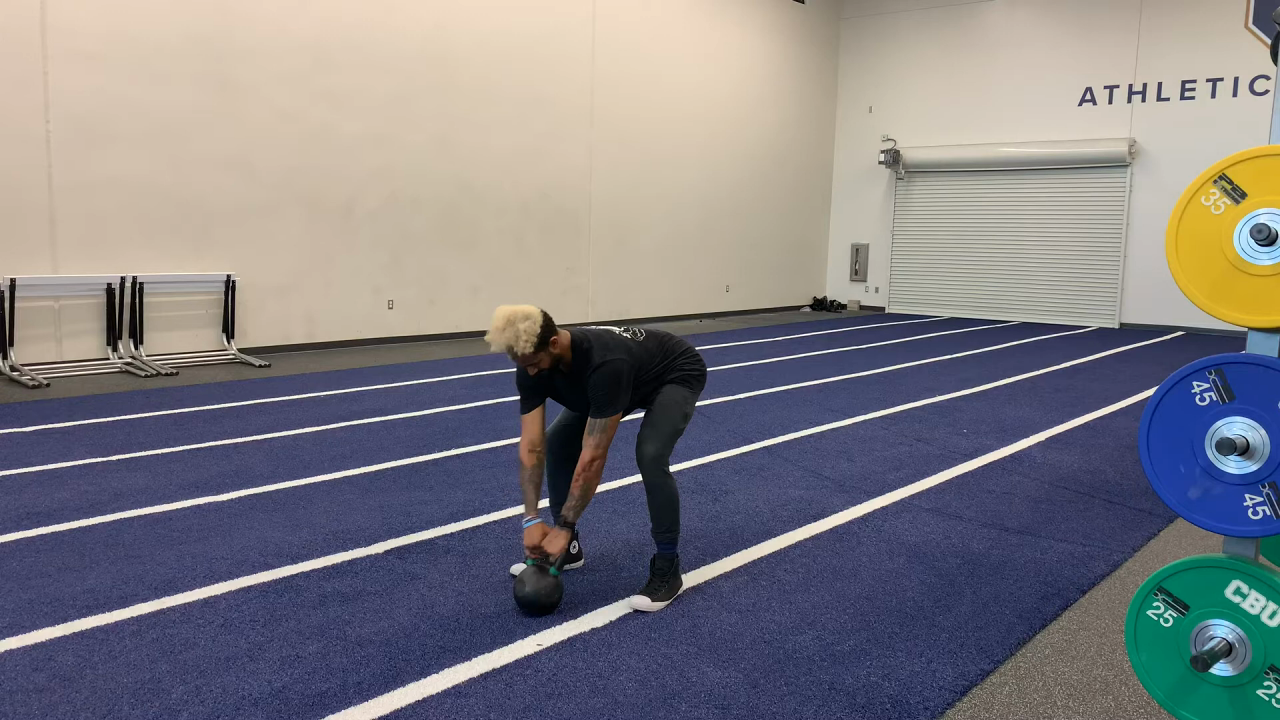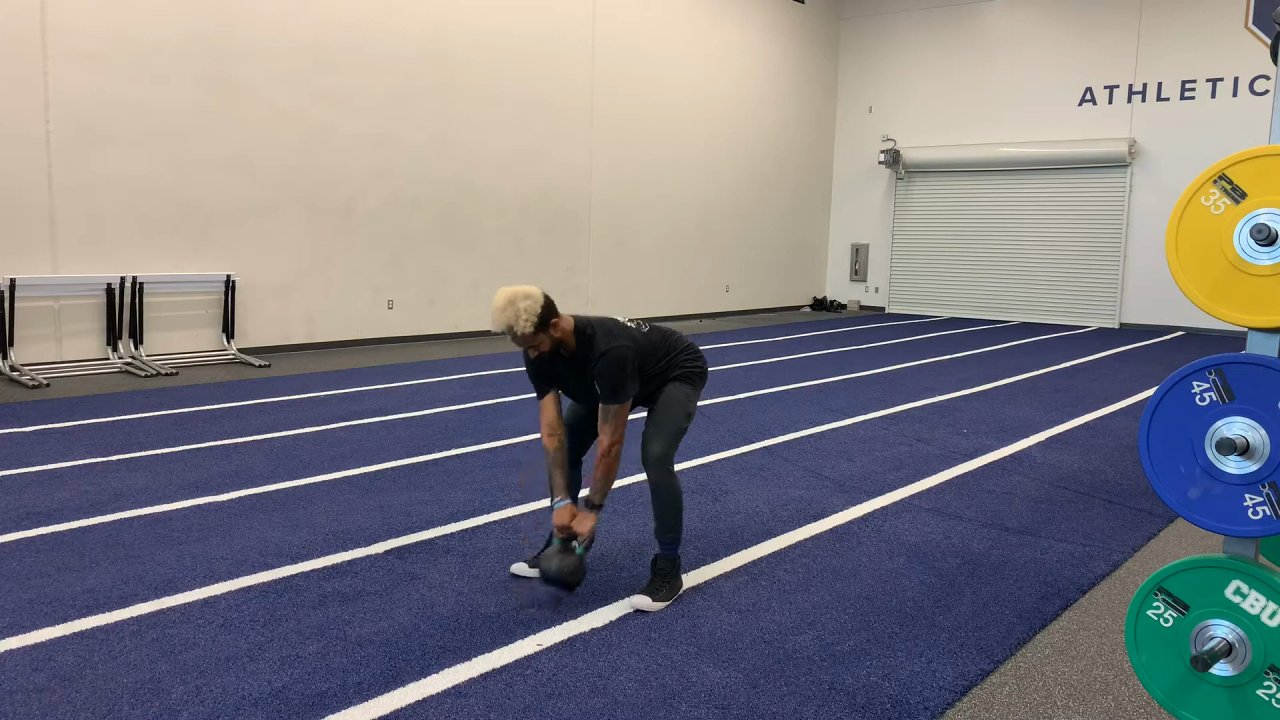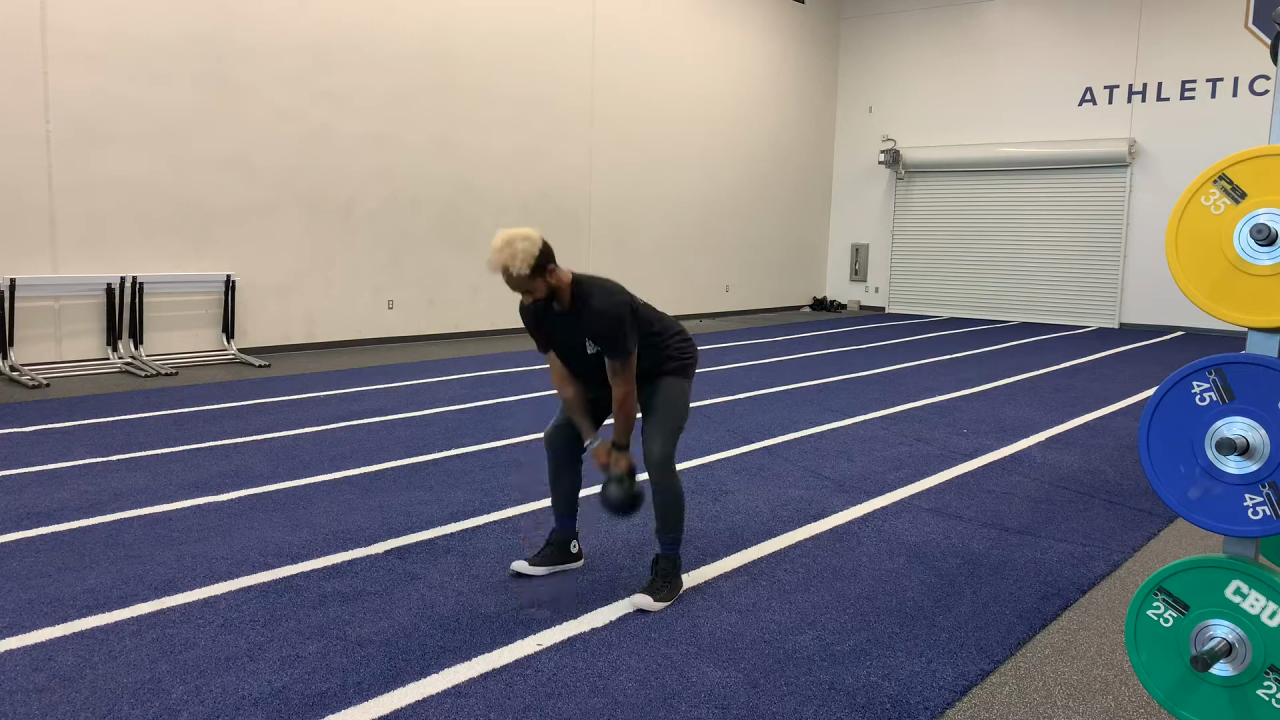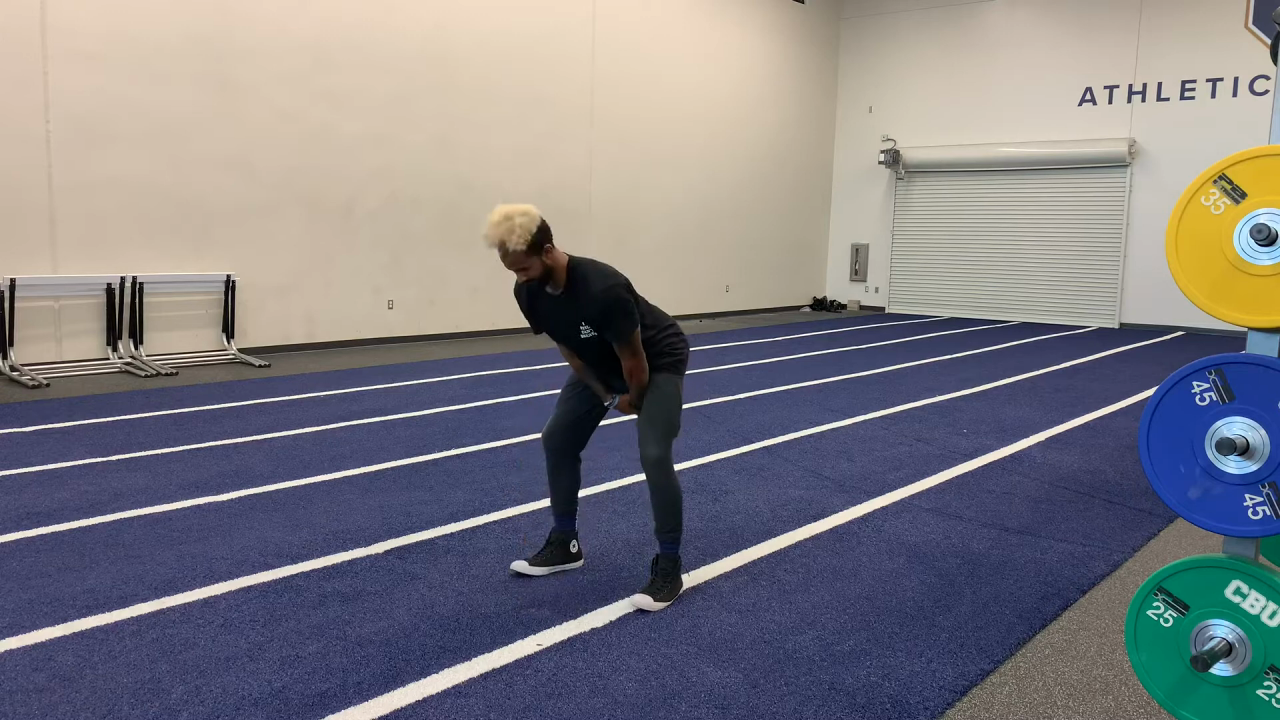
dt=0.2s
person 1, frame 1
left shoulder: (605, 364)
right shoulder: (533, 366)
left elbow: (593, 457)
right elbow: (531, 448)
left wrist: (565, 526)
right wrist: (532, 520)
left hip: (677, 375)
right hip: (634, 376)
left knee: (650, 454)
right knee: (557, 442)
left ankle: (667, 569)
right ankle: (567, 548)
person 1, frame 2
left shoulder: (610, 351)
right shoulder: (539, 355)
left elbow: (610, 441)
right elbow: (552, 431)
left wrist: (593, 509)
right wrist: (562, 501)
left hip: (677, 376)
left knee: (654, 454)
right knee: (562, 450)
left ankle: (669, 569)
right ankle: (564, 543)
person 1, frame 3
left shoulder: (606, 306)
right shoulder: (534, 310)
left elbow: (624, 389)
right elbow: (563, 378)
left wrist: (621, 447)
right wrist: (593, 440)
left hip: (666, 365)
left knee: (656, 456)
right knee: (559, 440)
left ankle: (669, 567)
right ankle: (564, 543)
person 1, frame 4
left shoulder: (603, 289)
right shoulder: (528, 292)
left elbow: (634, 362)
right elbow: (570, 351)
left wrist: (635, 402)
right wrist: (608, 397)
left hip: (658, 359)
right hip: (598, 361)
left knee: (654, 455)
right knee: (557, 439)
left ankle: (669, 567)
right ankle: (565, 544)
